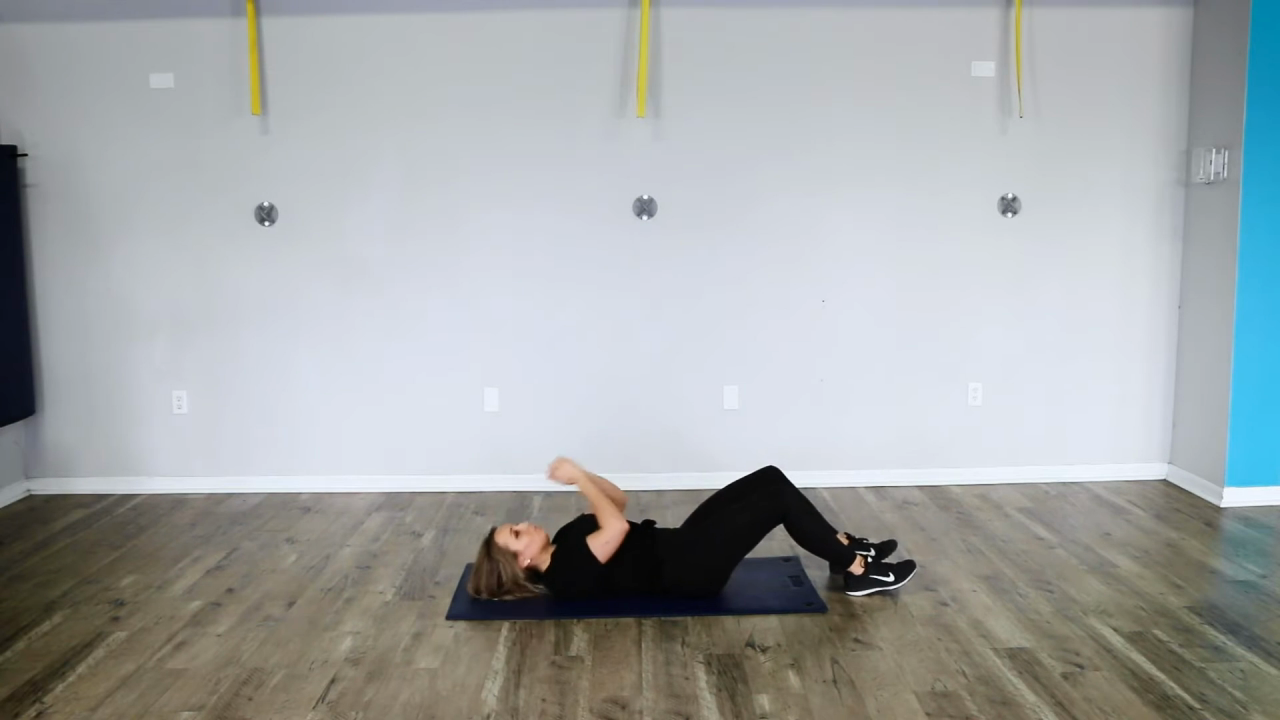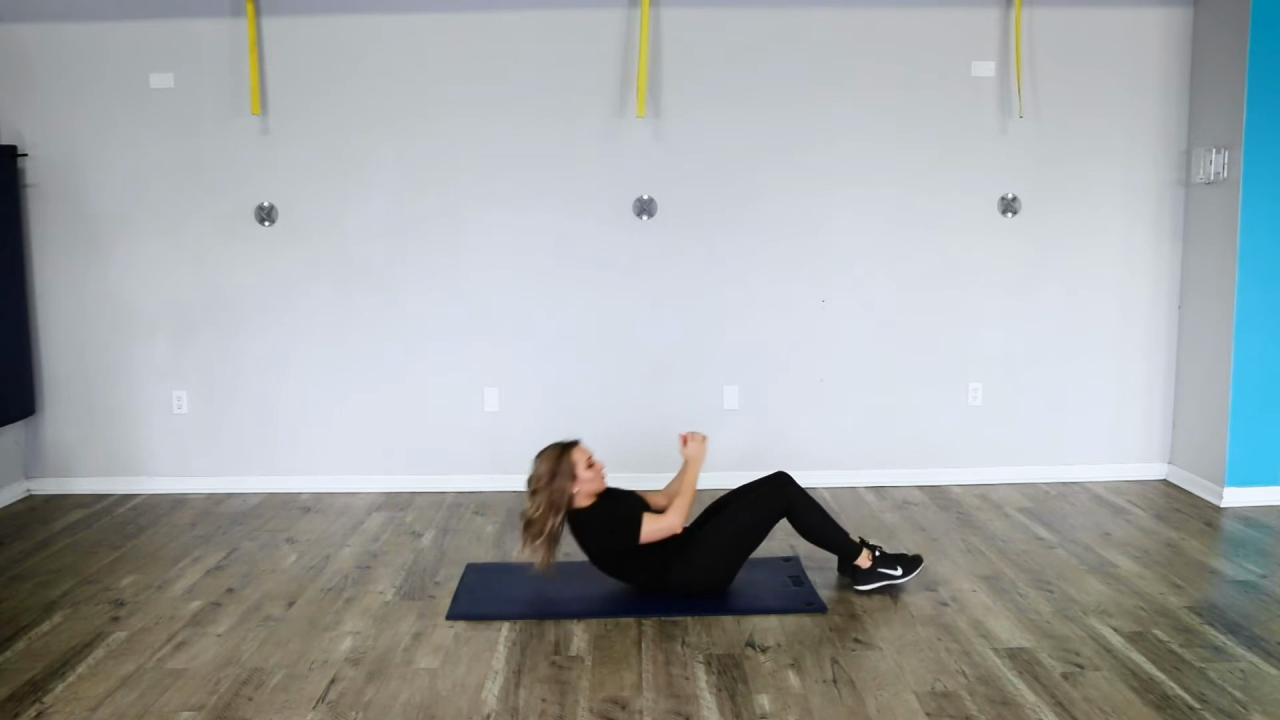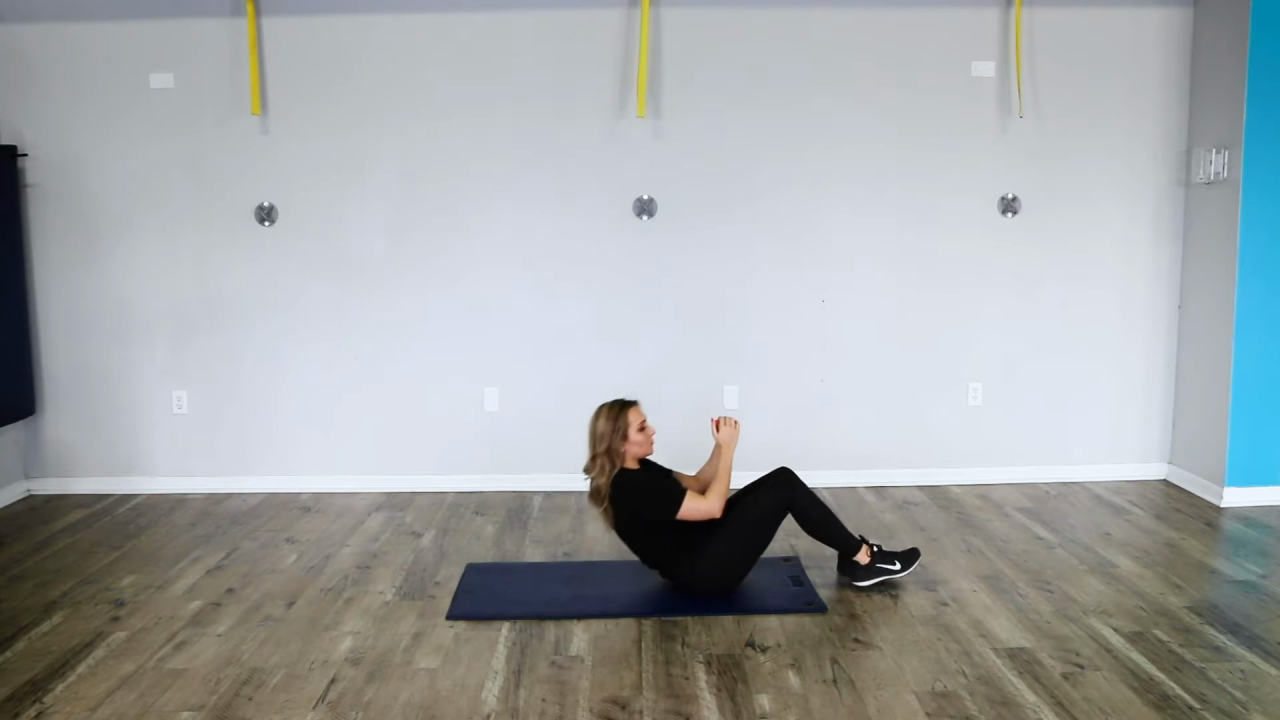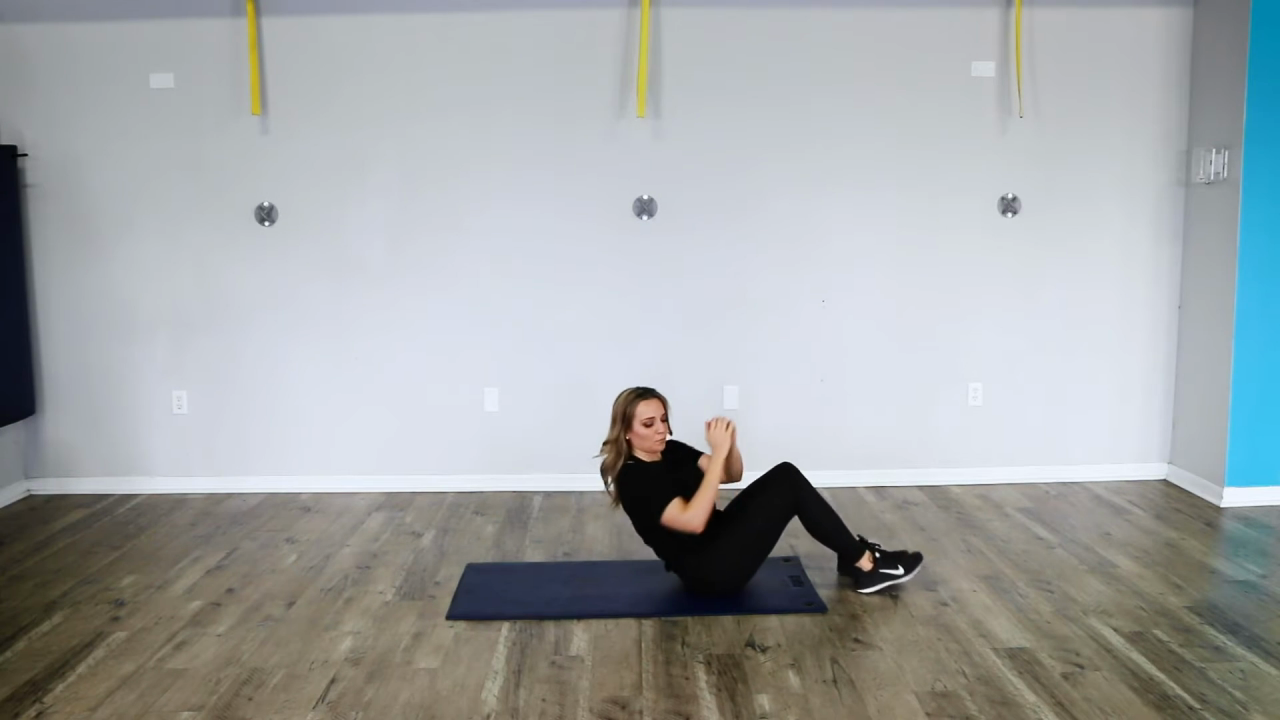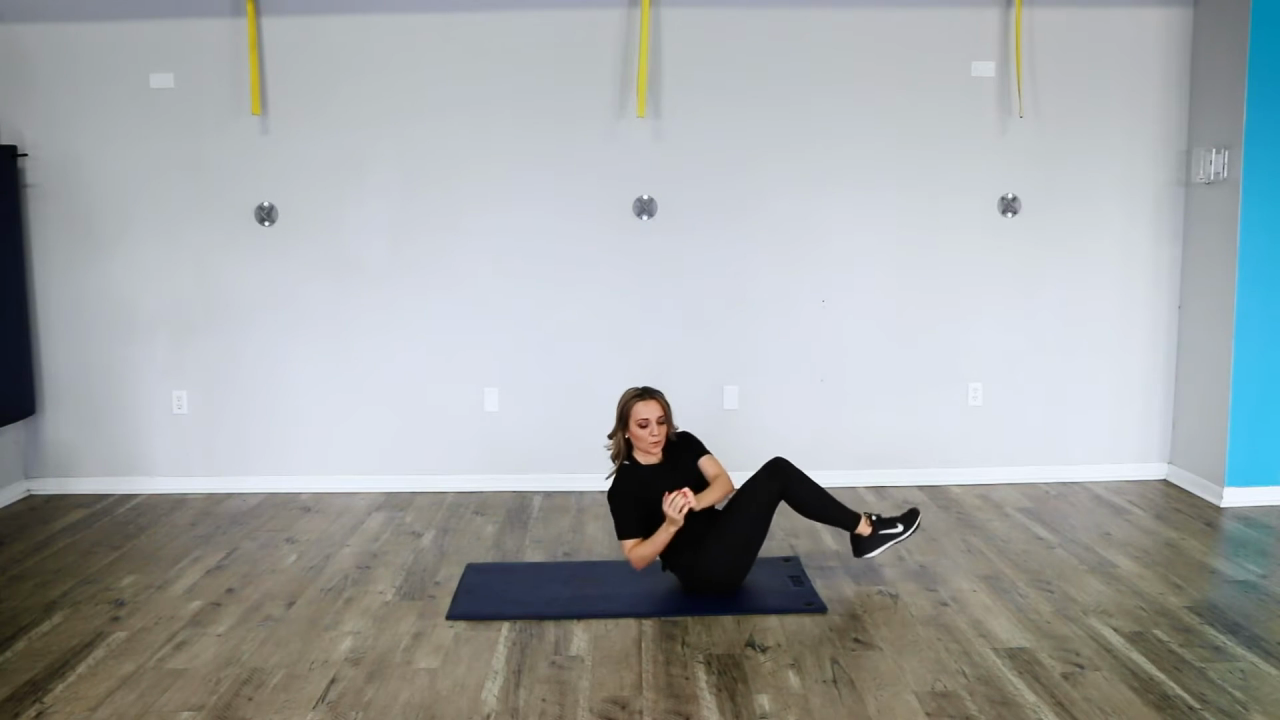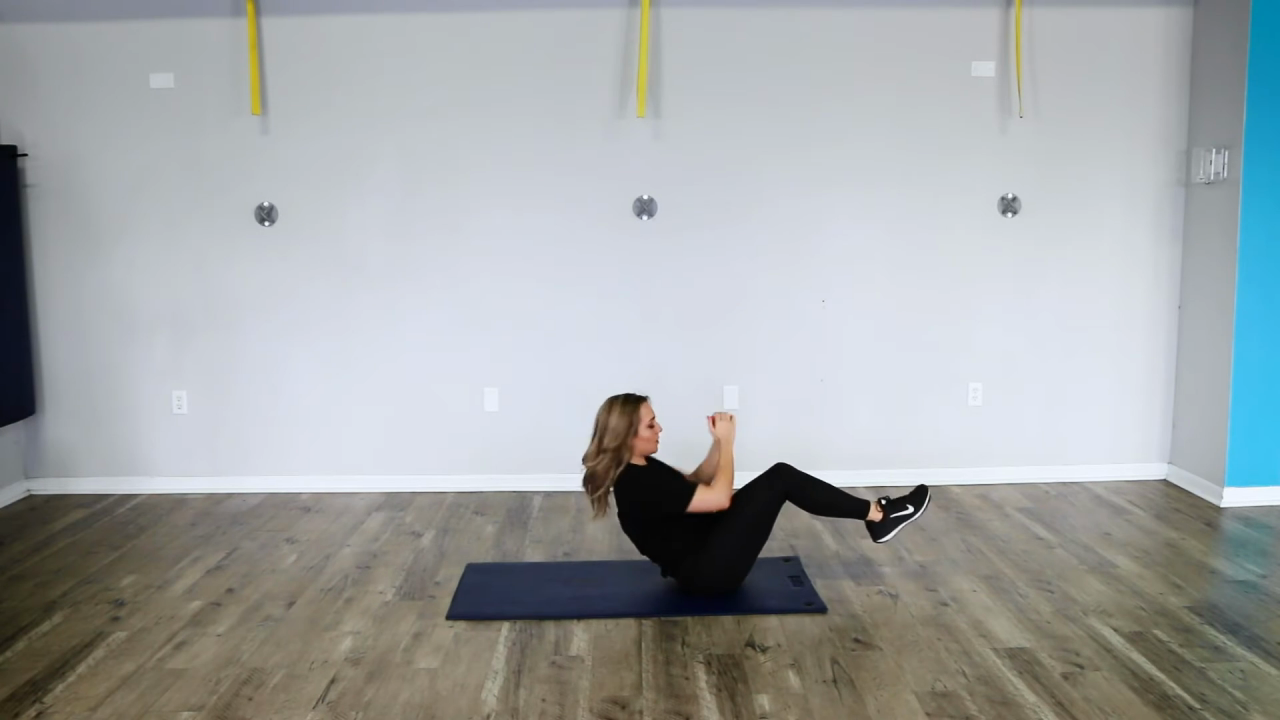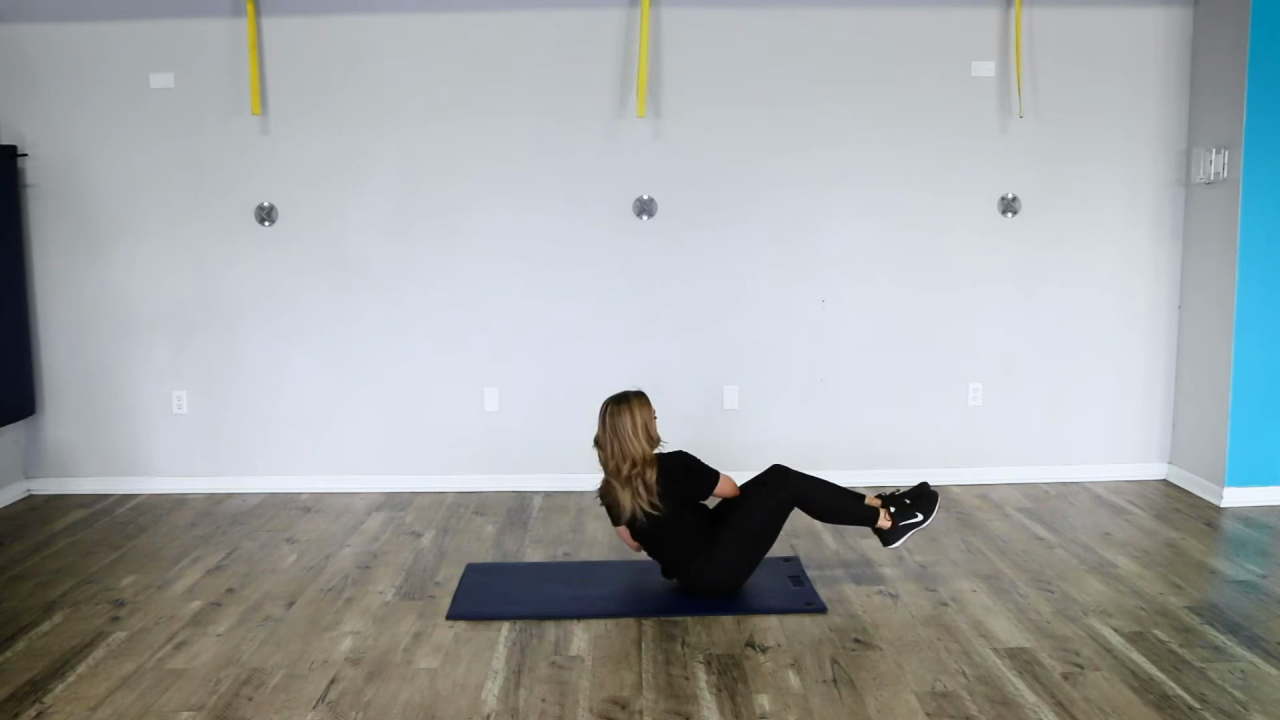
dt=0.4s
person 1, frame 1
left shoulder: (562, 543)
right shoulder: (566, 572)
left elbow: (615, 508)
right elbow: (617, 527)
left wrist: (580, 480)
right wrist: (582, 479)
left hip: (675, 547)
right hip: (686, 570)
left knee: (771, 479)
right knee: (779, 499)
left ankle: (846, 547)
right ankle: (860, 572)
person 1, frame 2
left shoulder: (599, 500)
right shoulder: (597, 523)
left elbow: (662, 501)
right elbow: (673, 521)
left wrist: (688, 463)
right wrist: (694, 464)
left hip: (686, 551)
right hip: (691, 572)
left knee: (779, 482)
right knee: (781, 495)
left ankle: (854, 551)
right ankle: (867, 566)
person 1, frame 3
left shoulder: (636, 471)
right shoulder: (633, 488)
left elbow: (697, 486)
right elbow: (713, 506)
left wrist: (719, 446)
right wrist: (728, 448)
left hip: (701, 547)
right hip: (702, 572)
left knee: (782, 478)
right knee: (786, 491)
left ankle: (854, 552)
right ankle: (864, 561)
person 1, frame 4
left shoulder: (671, 451)
right shoulder: (633, 481)
left elbow: (733, 474)
right elbow: (695, 520)
left wrist: (728, 445)
right wrist: (716, 462)
left hip: (719, 541)
right hip: (708, 571)
left knee: (785, 474)
right knee: (790, 490)
left ankle: (856, 555)
right ankle: (865, 566)
person 1, frame 5
left shoulder: (682, 443)
right shoulder: (626, 487)
left elbow: (723, 482)
right elbow: (637, 558)
left wrist: (697, 501)
right wrist: (673, 522)
left hip: (716, 541)
right hip: (704, 569)
left knee: (778, 468)
right knee: (776, 477)
left ankle: (866, 530)
right ankle: (865, 532)
person 1, frame 6
left shoulder: (638, 472)
right shoulder: (645, 485)
left elbow: (693, 489)
right elbow: (720, 500)
left wrist: (718, 446)
right wrist: (726, 444)
left hip: (705, 549)
right hip: (708, 571)
left knee: (779, 473)
right knee: (780, 481)
left ankle: (872, 510)
right ankle: (877, 515)
person 1, frame 7
left shoulder: (612, 487)
right shoulder: (674, 466)
left elbow: (633, 542)
right elbow: (730, 488)
left hip: (703, 548)
right hip: (710, 571)
left knee: (778, 476)
right knee: (790, 488)
left ankle: (878, 504)
right ankle: (886, 522)
